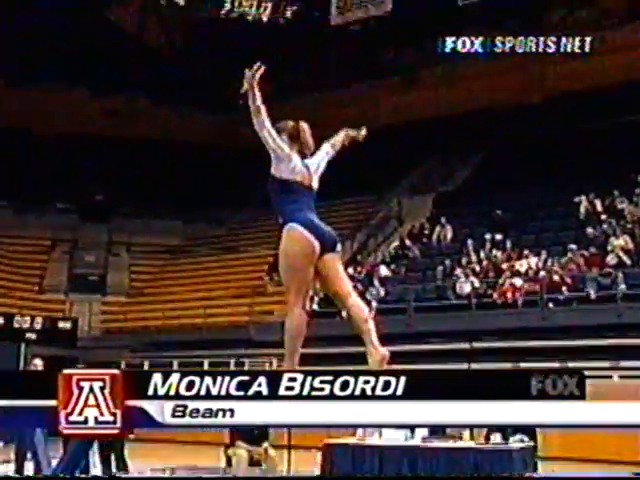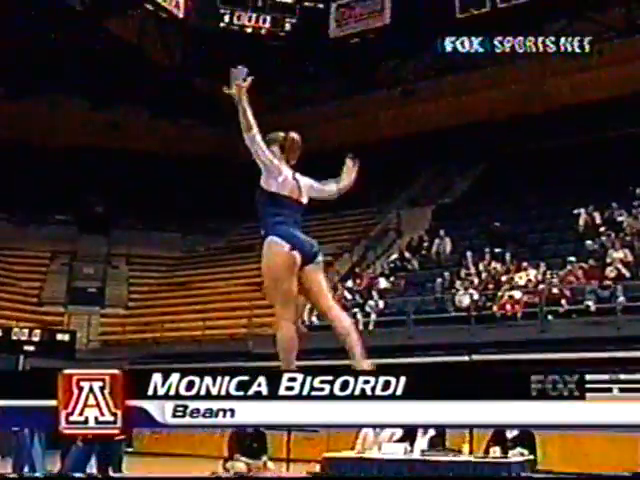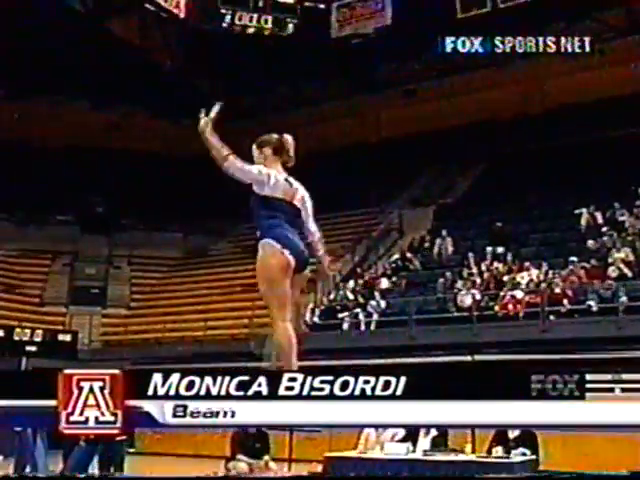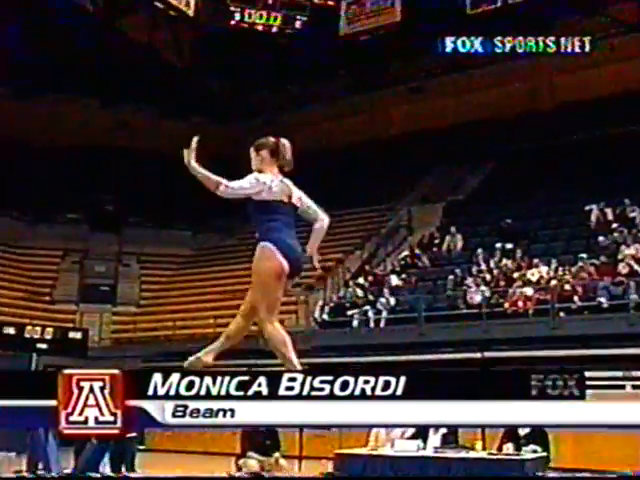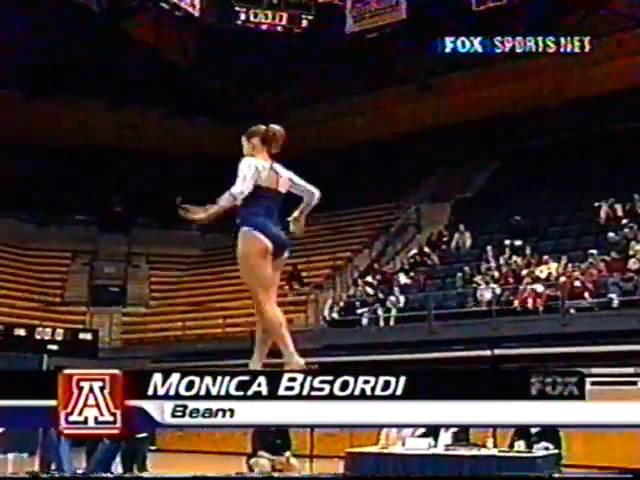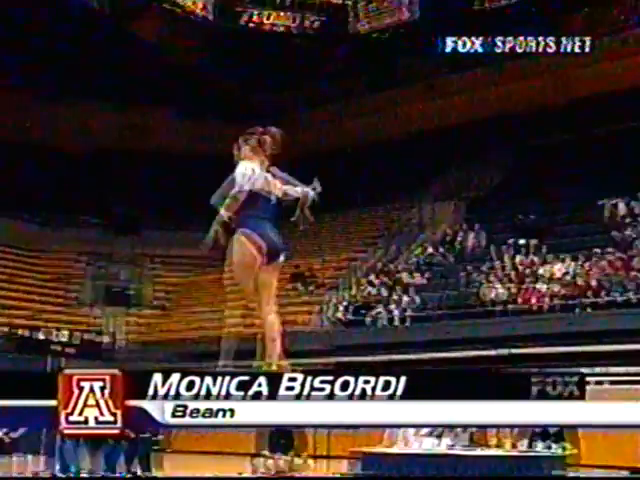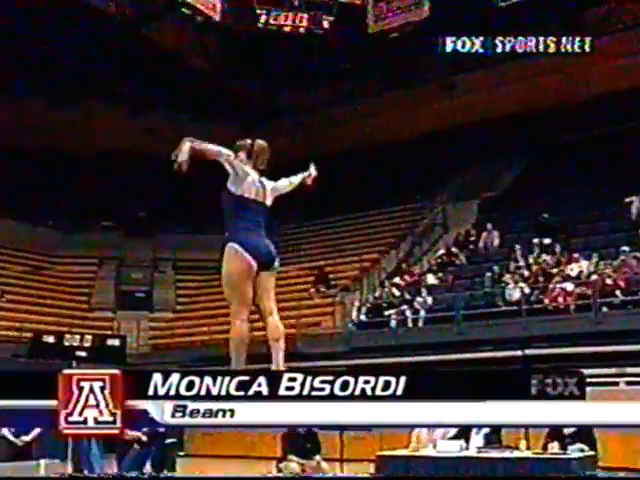
dt=0.2s
person 1, frame 1
left shoulder: (285, 159)
right shoulder: (311, 165)
left elbow: (262, 125)
right elbow: (331, 145)
left wrist: (252, 89)
right wrist: (348, 134)
left hip: (300, 233)
right hip: (324, 234)
left knee: (295, 304)
right knee: (346, 295)
left ankle: (290, 369)
right ankle: (375, 349)
person 1, frame 2
left shoulder: (275, 172)
right shoulder: (304, 183)
left elbow: (252, 136)
right elbow: (332, 189)
left wrist: (241, 96)
right wrist: (346, 180)
left hip: (281, 246)
right hip: (308, 247)
left knee: (285, 317)
right knee: (329, 308)
right ankle: (359, 360)
person 1, frame 3
left shoulder: (267, 176)
right shoulder: (298, 188)
left elbow: (232, 164)
right elbow: (311, 230)
left wrist: (207, 133)
right wrist: (323, 257)
left hip: (276, 248)
right hip: (297, 250)
left knee: (279, 318)
right knee: (284, 317)
right ankle: (286, 370)
person 1, frame 4
left shoulder: (260, 181)
right shoulder: (292, 188)
left elbow: (228, 189)
right elbow: (321, 218)
left wrist: (194, 167)
right wrist: (312, 249)
left hip: (272, 250)
right hip: (293, 253)
left knee: (268, 320)
right knee: (247, 312)
left ankle: (297, 373)
right ankle: (209, 354)
person 1, frame 5
left shoulder: (250, 164)
right shoulder: (281, 172)
left elbow: (238, 193)
right elbow: (313, 194)
left wrist: (205, 213)
right wrist: (299, 217)
left hip: (255, 235)
right hip: (277, 239)
left knee: (265, 302)
right knee: (264, 303)
left ankle: (291, 358)
right ankle: (258, 362)
person 1, frame 6
left shoulder: (246, 168)
right shoulder: (274, 177)
left elbow: (240, 191)
right elbow: (304, 191)
left wrist: (220, 219)
right wrist: (308, 192)
left hip: (250, 237)
right hip: (274, 243)
right knee: (268, 308)
right ankle: (271, 364)
person 1, frame 7
left shoulder: (242, 174)
right shoulder: (267, 186)
left elbow: (224, 154)
right elbow: (290, 182)
left wrist: (189, 146)
right wrist: (307, 175)
left hip: (241, 250)
right hip: (266, 251)
left knee: (239, 315)
right knee: (270, 314)
right ankle: (278, 368)
